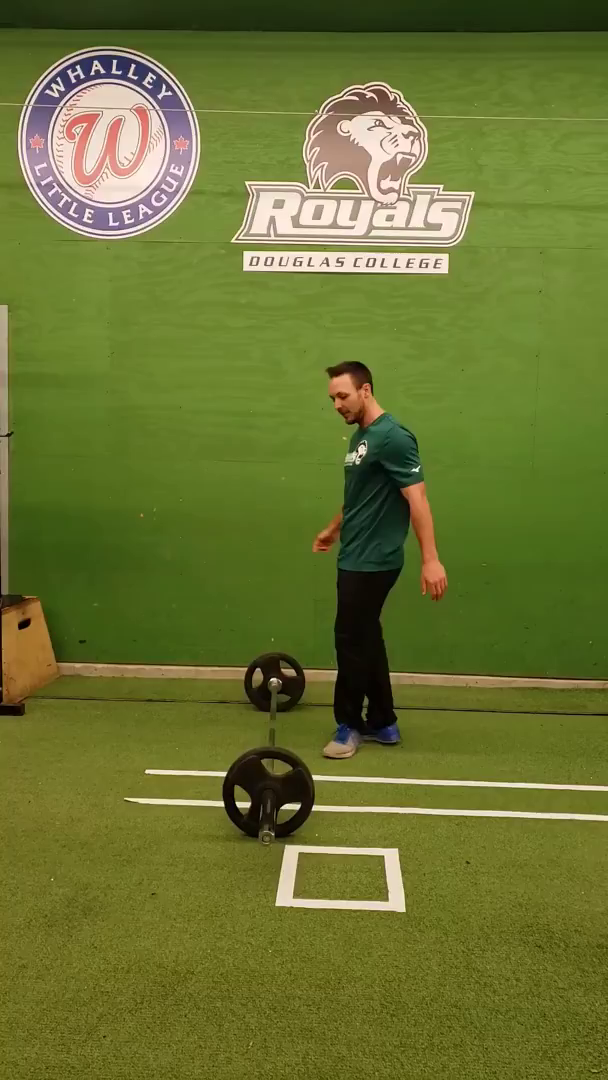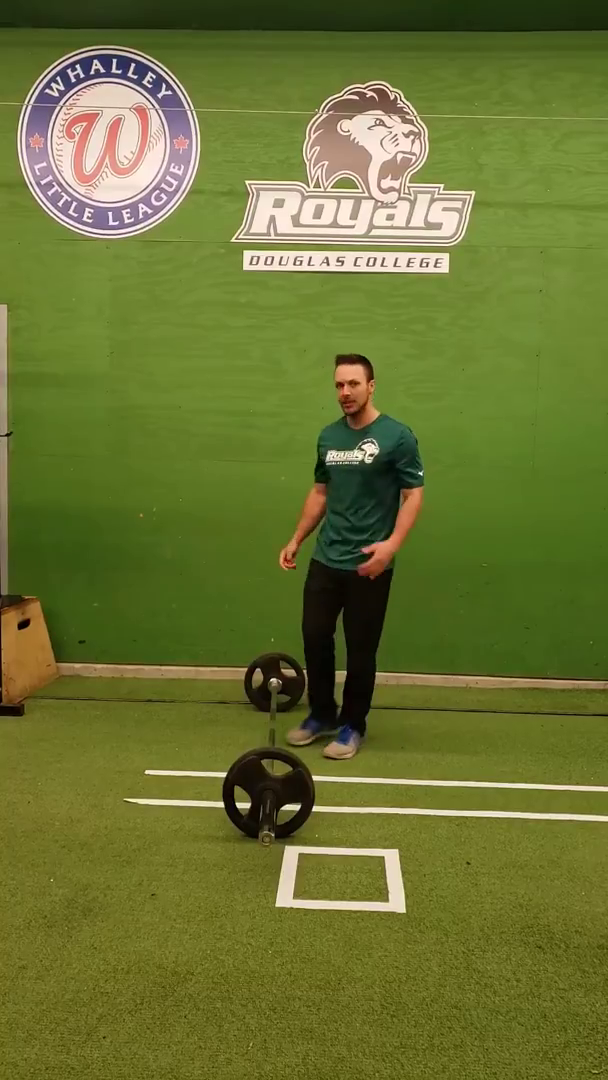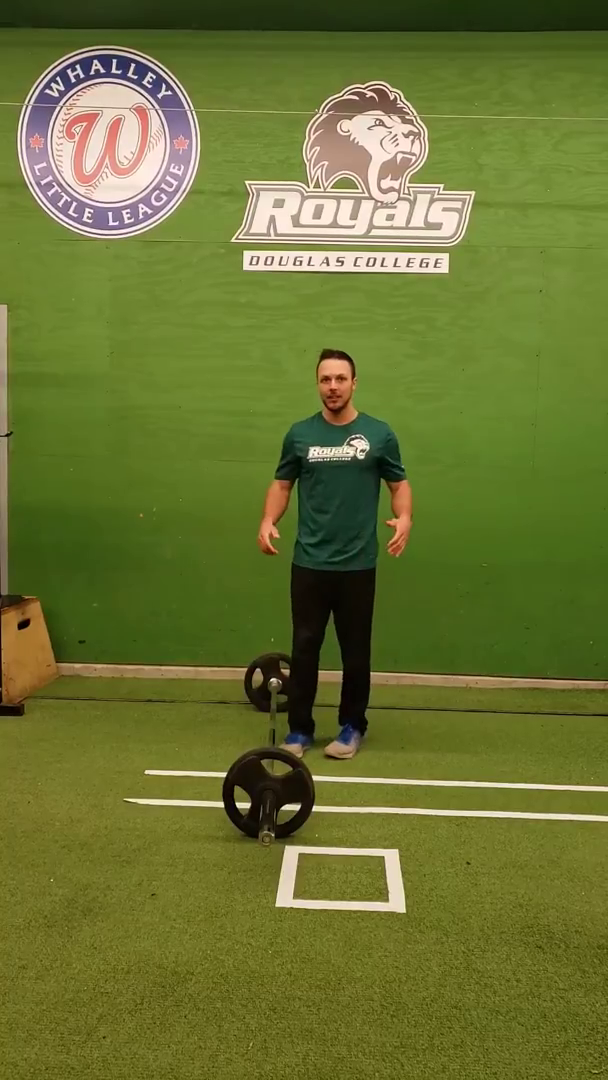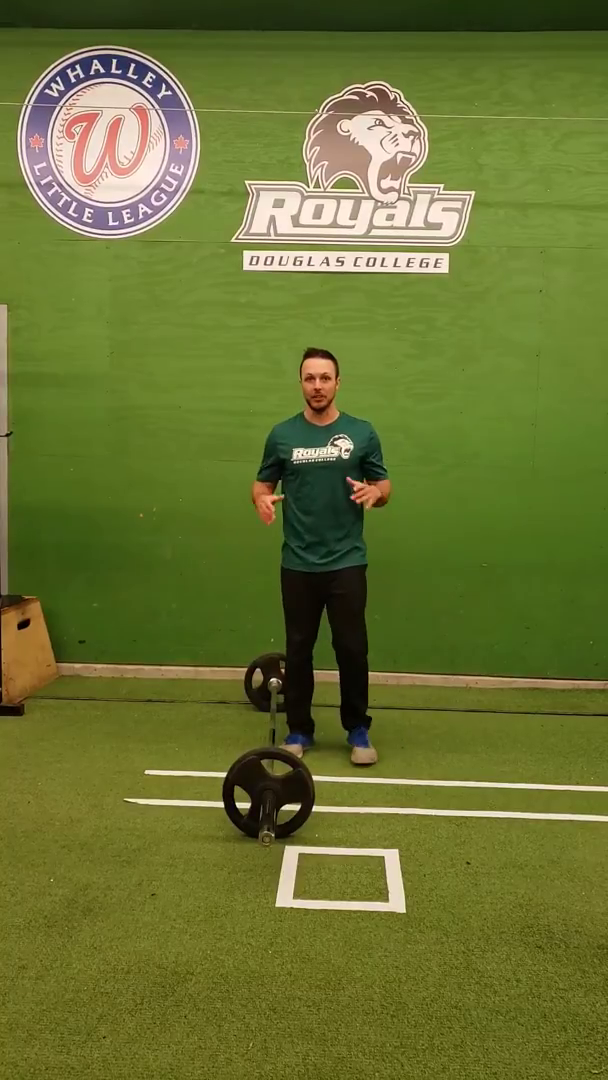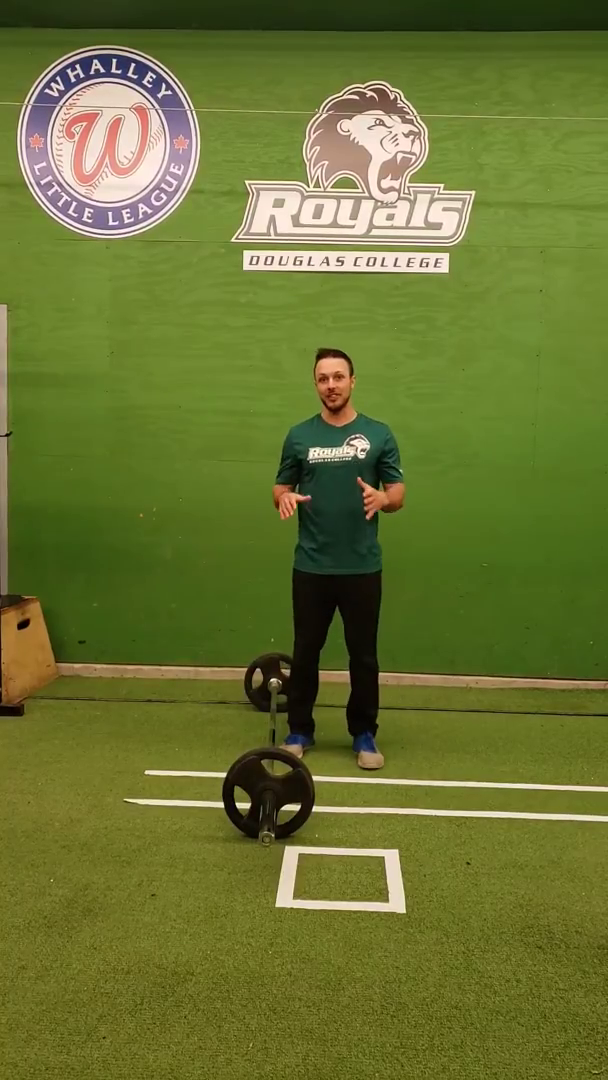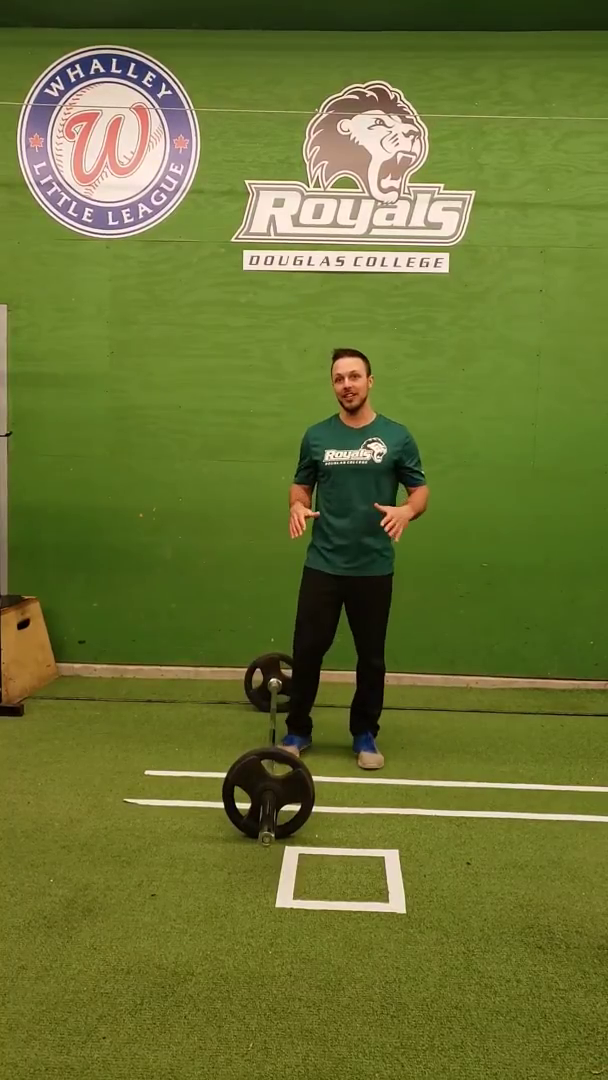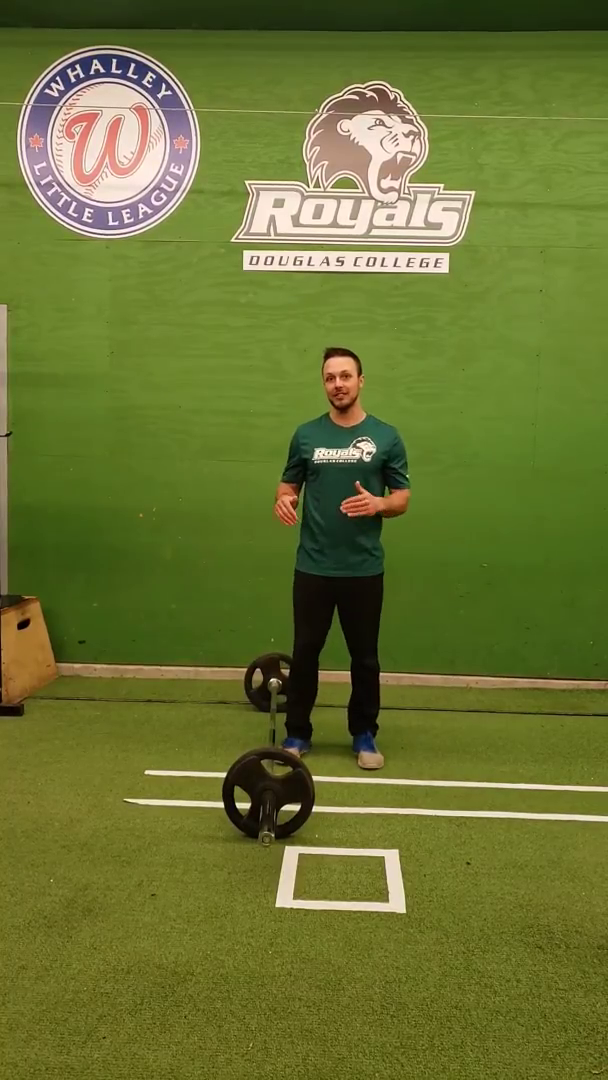
dt=0.4s
person 1, frame 1
left shoulder: (392, 436)
right shoulder: (360, 436)
left elbow: (416, 497)
left wrist: (430, 558)
right wrist: (334, 528)
left hip: (371, 563)
right hip: (355, 559)
left knee: (352, 641)
right knee: (366, 640)
left ankle: (351, 724)
right ankle: (381, 722)
person 1, frame 2
left shoulder: (397, 436)
right shoulder: (329, 436)
left elbow: (413, 495)
left wrist: (393, 543)
right wrist: (296, 539)
left hip: (369, 564)
right hip: (325, 559)
left knee: (361, 648)
right knee: (314, 639)
left ankle: (352, 725)
right ankle: (320, 714)
person 1, frame 3
left shoulder: (378, 433)
right shoulder: (300, 433)
left elbow: (399, 484)
right elbow: (281, 484)
left wrist: (404, 517)
right wrist: (268, 521)
left hip: (357, 563)
right hip: (309, 561)
left knee: (355, 649)
right knee: (305, 646)
left ankle: (353, 726)
right ankle: (299, 728)
person 1, frame 4
left shoulder: (361, 432)
right shoulder: (282, 434)
left elbow: (383, 486)
right elbow: (262, 484)
left wrist: (374, 492)
right wrist: (262, 499)
left hip: (348, 561)
right hip: (298, 563)
left knee: (352, 647)
right knee: (299, 649)
left ankle: (357, 728)
right ankle: (299, 730)
person 1, frame 5
left shoulder: (378, 434)
right shoulder: (299, 435)
left elbow: (398, 492)
right elbow: (281, 488)
left wrist: (382, 499)
right wrist: (285, 499)
left hip: (362, 566)
right hip: (311, 565)
left knee: (363, 655)
right knee: (305, 651)
left ankle: (364, 734)
right ankle: (300, 730)
person 1, frame 6
left shoulder: (397, 437)
right shoulder: (316, 436)
left elbow: (420, 491)
right elbow: (300, 486)
left wrist: (406, 511)
right wrist: (297, 508)
left hip: (373, 568)
right hip: (322, 565)
left knee: (371, 656)
right knee: (307, 649)
left ankle: (365, 735)
right ankle: (297, 731)
person 1, frame 7
left shoulder: (386, 437)
right shoulder: (306, 434)
left elbow: (402, 499)
right elbow: (289, 485)
left wrist: (377, 505)
right wrist: (283, 501)
left hip: (363, 568)
right hip: (312, 567)
left knee: (364, 656)
right knee: (305, 652)
left ankle: (364, 734)
right ankle: (297, 733)
